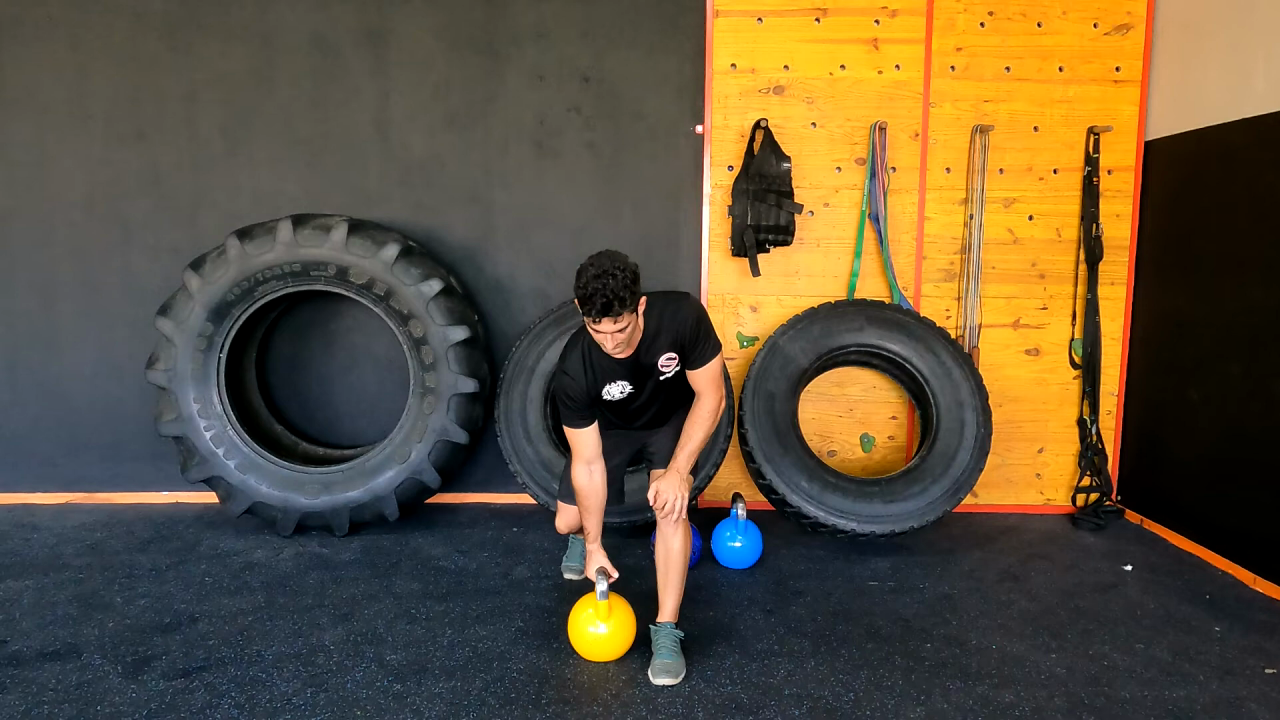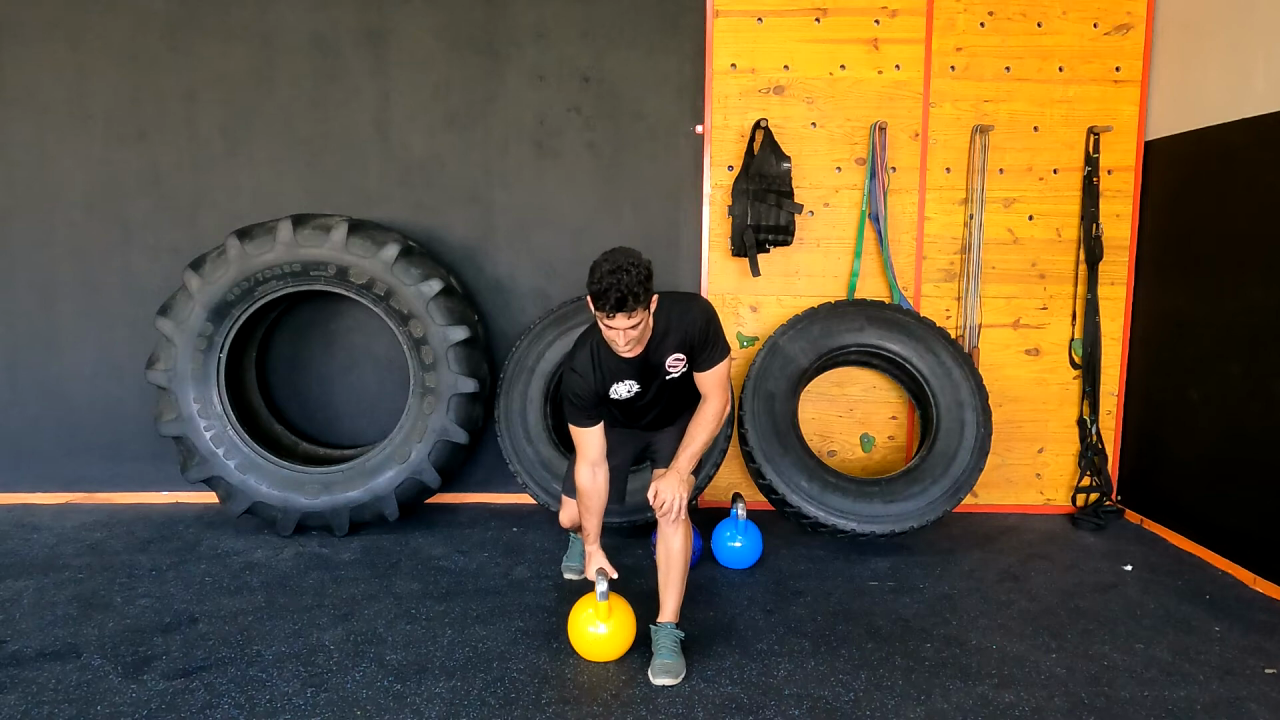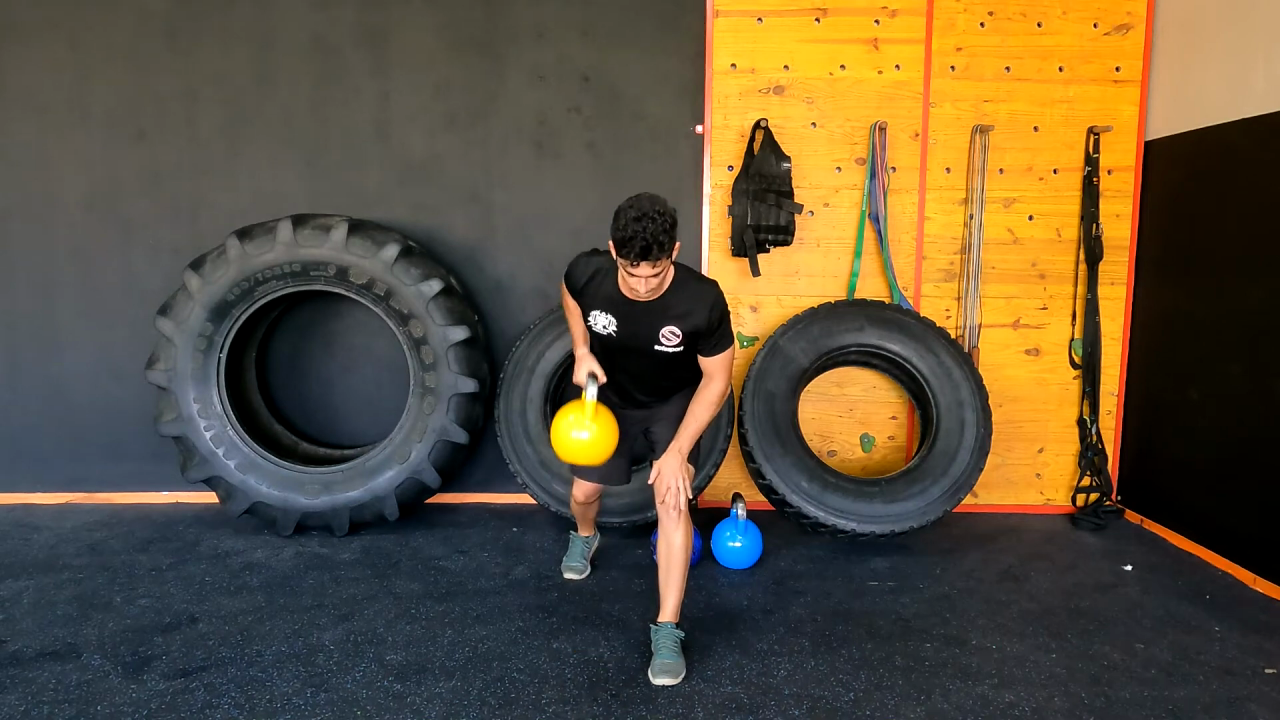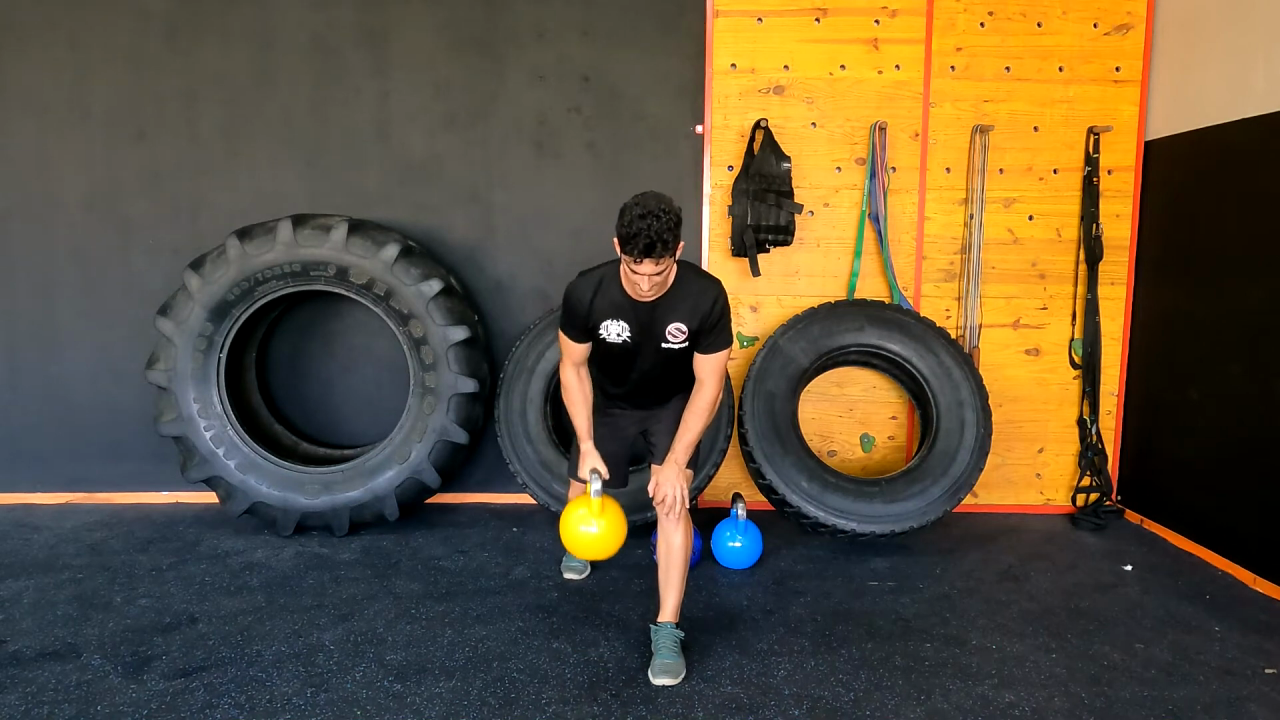
dt=0.7s
person 1, frame 1
left shoulder: (683, 315)
right shoulder: (573, 369)
left elbow: (711, 395)
right elbow: (587, 462)
left wrist: (678, 470)
right wrist: (595, 546)
left hip: (672, 418)
right hip: (608, 425)
left knee: (670, 507)
right knee: (567, 522)
left ankle: (666, 631)
right ankle: (582, 538)
person 1, frame 2
left shoulder: (693, 317)
right shoulder: (582, 367)
left elbow: (716, 397)
right elbow: (591, 463)
left wrist: (678, 470)
right wrist: (592, 547)
left hip: (679, 420)
right hip: (615, 425)
left knee: (670, 505)
right knee: (571, 516)
left ankle: (666, 632)
right ankle: (582, 537)
person 1, frame 3
left shoulder: (702, 300)
right shoulder: (586, 272)
left elbow: (718, 380)
left wrist: (678, 451)
right wrist: (582, 350)
left hip: (674, 401)
right hip: (608, 398)
left knee: (672, 499)
right knee: (584, 492)
left ankle: (666, 630)
right ankle: (585, 535)
person 1, frame 4
left shoulder: (705, 296)
right shoulder: (586, 292)
left elbow: (709, 384)
right elbow: (573, 366)
left wrist: (675, 461)
right wrist: (586, 447)
left hip: (674, 404)
right hip: (608, 403)
left knee: (672, 501)
right knee: (582, 495)
left ankle: (667, 630)
